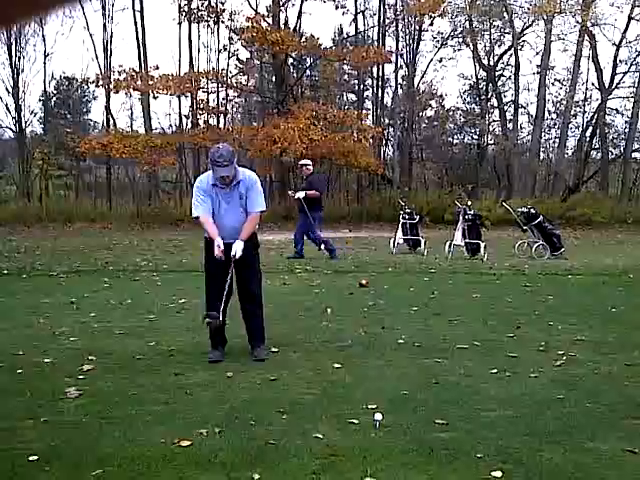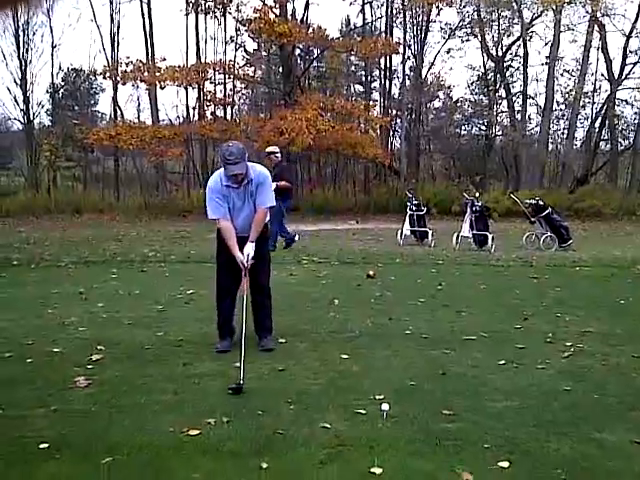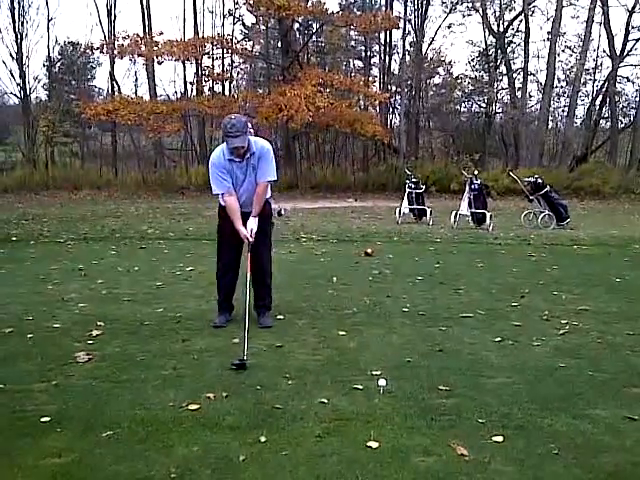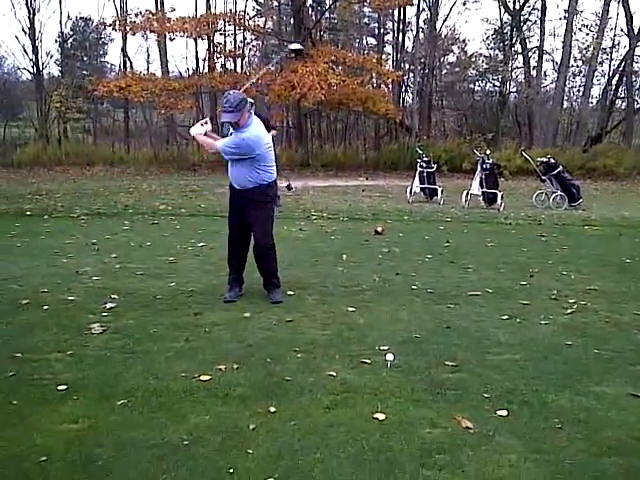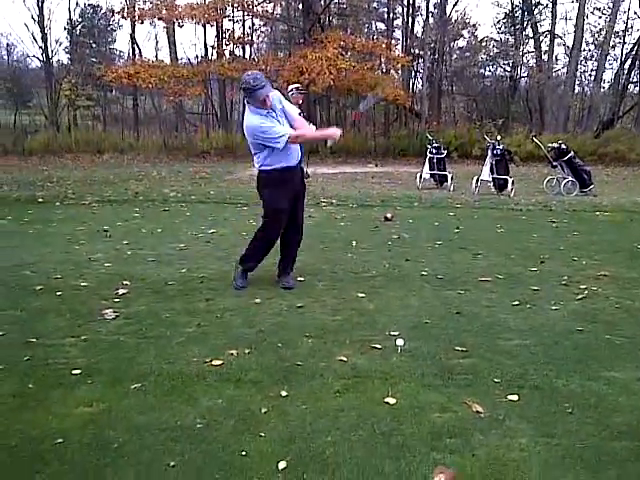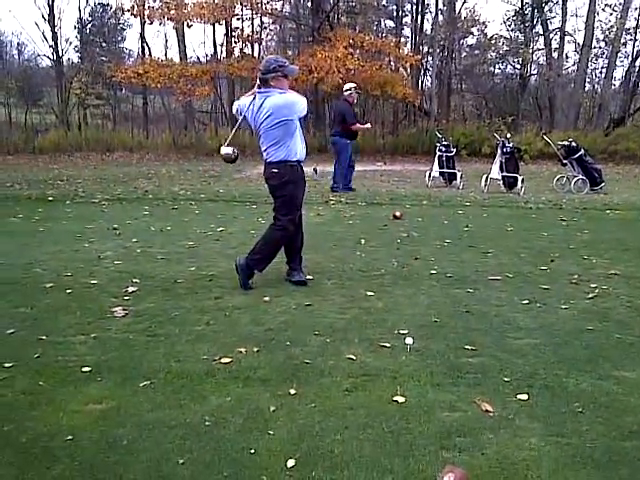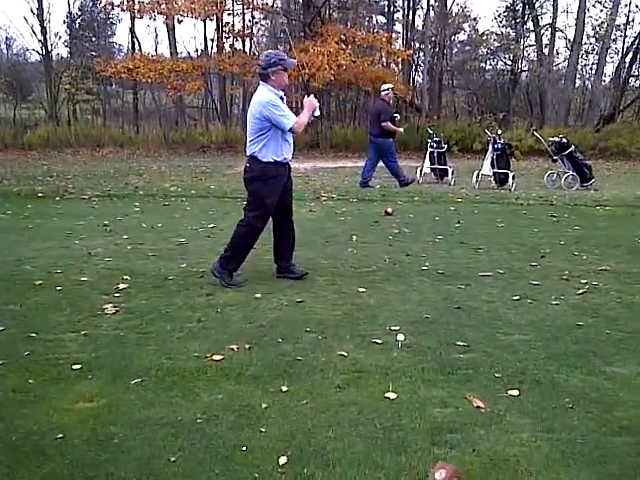
dt=0.7s
person 1, frame 1
left shoulder: (250, 179)
right shoulder: (202, 183)
left elbow: (255, 213)
right elbow: (203, 216)
left wrist: (240, 241)
right wrist: (216, 240)
left hip: (245, 243)
right hip: (216, 244)
left knee: (251, 294)
right knee: (216, 296)
left ankle: (257, 343)
right ankle: (217, 344)
person 1, frame 2
left shoulder: (261, 174)
right shoulder: (215, 183)
left elbow: (262, 210)
right elbow: (223, 221)
left wrist: (251, 243)
right wrist: (236, 252)
left hip: (258, 235)
right hip: (228, 237)
left knee: (260, 285)
right knee: (226, 287)
left ankle: (264, 333)
right ankle: (225, 334)
person 1, frame 3
left shoulder: (263, 148)
right shoulder: (217, 158)
left elbow: (263, 186)
right elbow: (228, 196)
left wrist: (253, 217)
right wrist: (239, 227)
left hip: (260, 211)
right hip: (230, 214)
left knee: (261, 263)
right knee: (226, 263)
left ankle: (263, 309)
right ankle: (224, 309)
person 1, frame 4
left shoulder: (249, 137)
right shoulder: (240, 123)
left elbow: (214, 148)
right elbow: (221, 143)
left wrist: (198, 135)
right wrist: (206, 132)
left hip: (260, 194)
right hip: (238, 191)
left knee: (263, 241)
right knee: (236, 239)
left ankle: (272, 286)
right ankle: (235, 284)
person 1, frame 5
left shoulder: (275, 97)
right shoulder: (254, 122)
left elbow: (298, 122)
right elbow: (293, 137)
left wrist: (312, 131)
right wrist: (326, 133)
left hip: (294, 171)
right hip: (273, 178)
left knee: (294, 226)
right knee: (273, 226)
left ankle: (286, 271)
right ankle: (244, 267)
person 1, frame 6
left shoulder: (252, 103)
right shoulder: (288, 101)
left elbow: (235, 108)
right elbow: (303, 102)
left wrist: (256, 89)
right wrist: (283, 89)
left hip: (276, 168)
right hip: (287, 171)
left knee: (293, 220)
right knee: (284, 223)
left ankle: (295, 268)
right ankle: (249, 264)
person 1, frame 7
left shoulder: (273, 96)
right shoulder: (267, 99)
left elbow: (287, 124)
right elbow: (296, 127)
left wrist: (304, 113)
right wrist: (308, 109)
left hip: (279, 168)
right hip: (264, 170)
left knee: (284, 217)
right knee: (254, 220)
left ankle: (284, 265)
right ankle: (224, 265)
